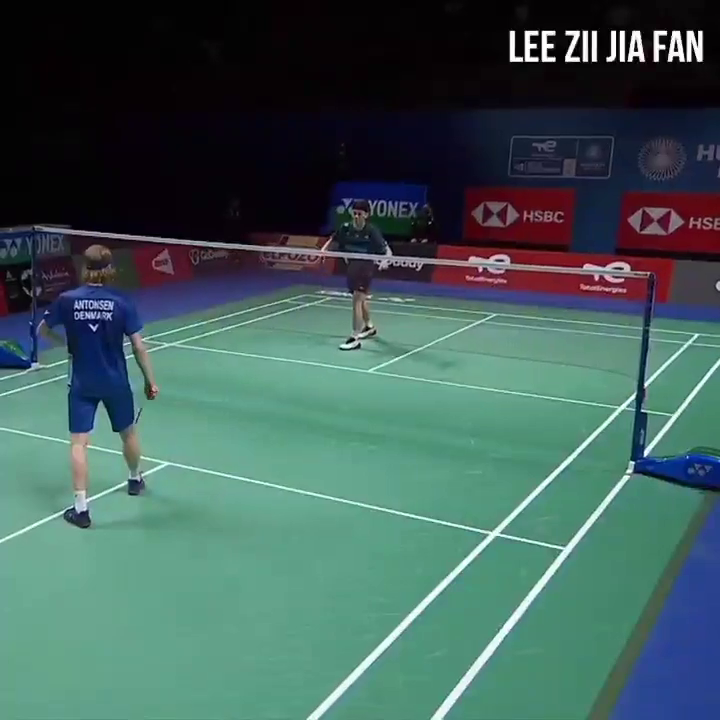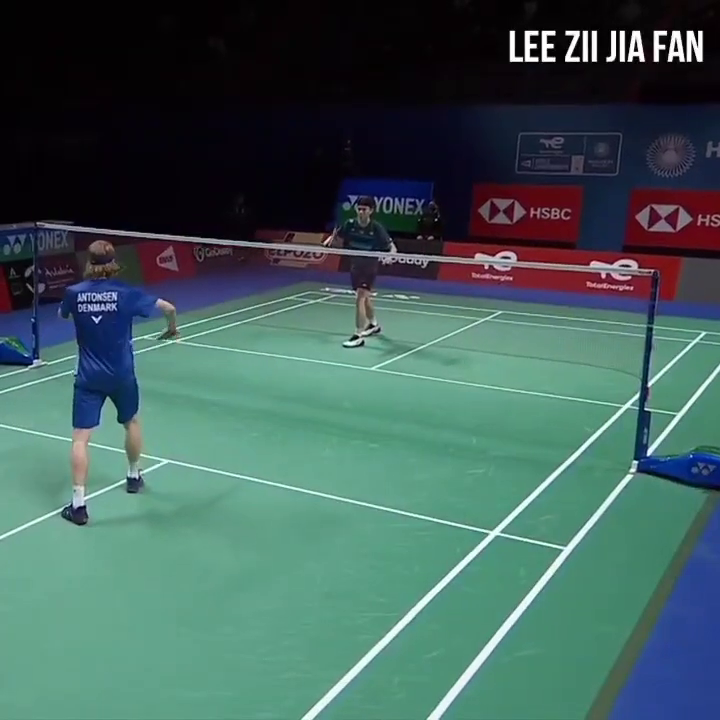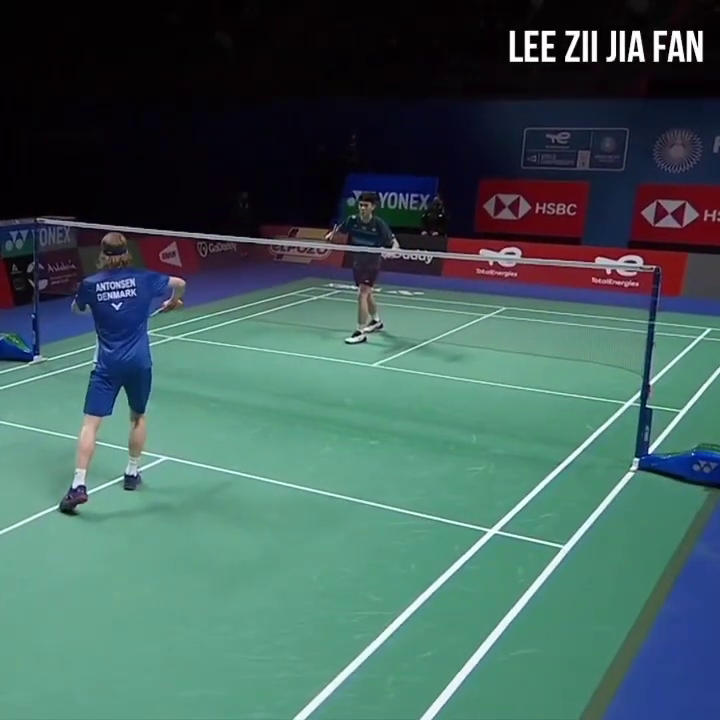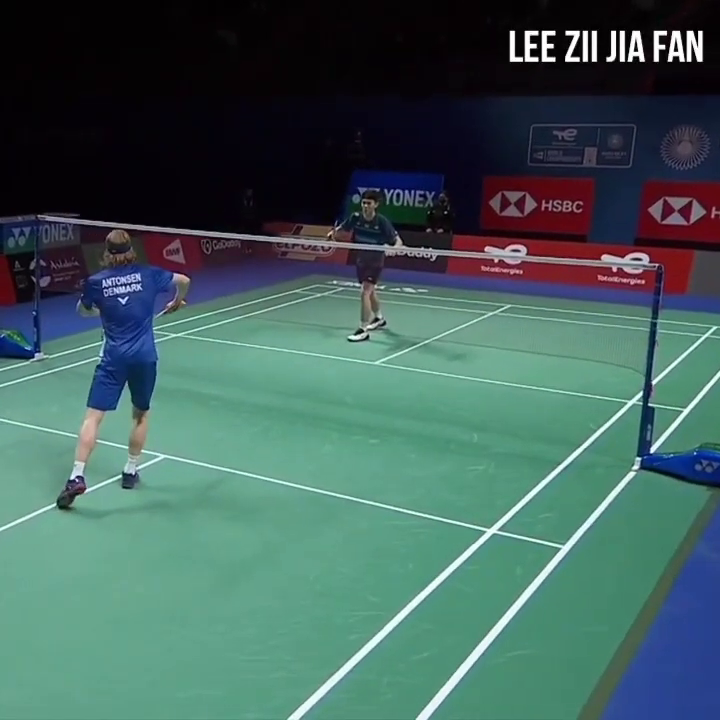
dt=0.4s
person 1, frame 1
left shoulder: (66, 300)
right shoulder: (120, 303)
left elbow: (43, 330)
right elbow: (139, 346)
right wrist: (150, 380)
left hip: (82, 383)
right hip: (115, 381)
left knee: (78, 443)
right knee: (128, 431)
left ankle: (81, 508)
right ankle: (135, 479)
person 1, frame 2
left shoulder: (73, 292)
right shoulder: (126, 293)
left elbow: (62, 315)
right elbow: (168, 308)
right wrist: (172, 328)
left hip: (88, 376)
right hip: (121, 374)
left knee: (80, 437)
right knee: (131, 422)
left ankle: (78, 504)
right ankle: (134, 476)
person 1, frame 3
left shoulder: (90, 284)
right shoulder: (142, 278)
left elbow: (77, 309)
right elbow: (180, 283)
right wrist: (173, 301)
left hip: (107, 364)
right hip: (138, 362)
left knee: (90, 423)
right knee: (138, 417)
left ankle: (79, 486)
right ankle: (132, 473)
person 1, frame 4
left shoulder: (96, 281)
right shoulder: (147, 274)
left elbow: (82, 310)
right elbow: (184, 280)
right wrist: (177, 302)
left hip: (113, 358)
right hip: (144, 357)
left knee: (93, 416)
right knee: (140, 414)
left ankle: (77, 477)
right ankle: (130, 471)
